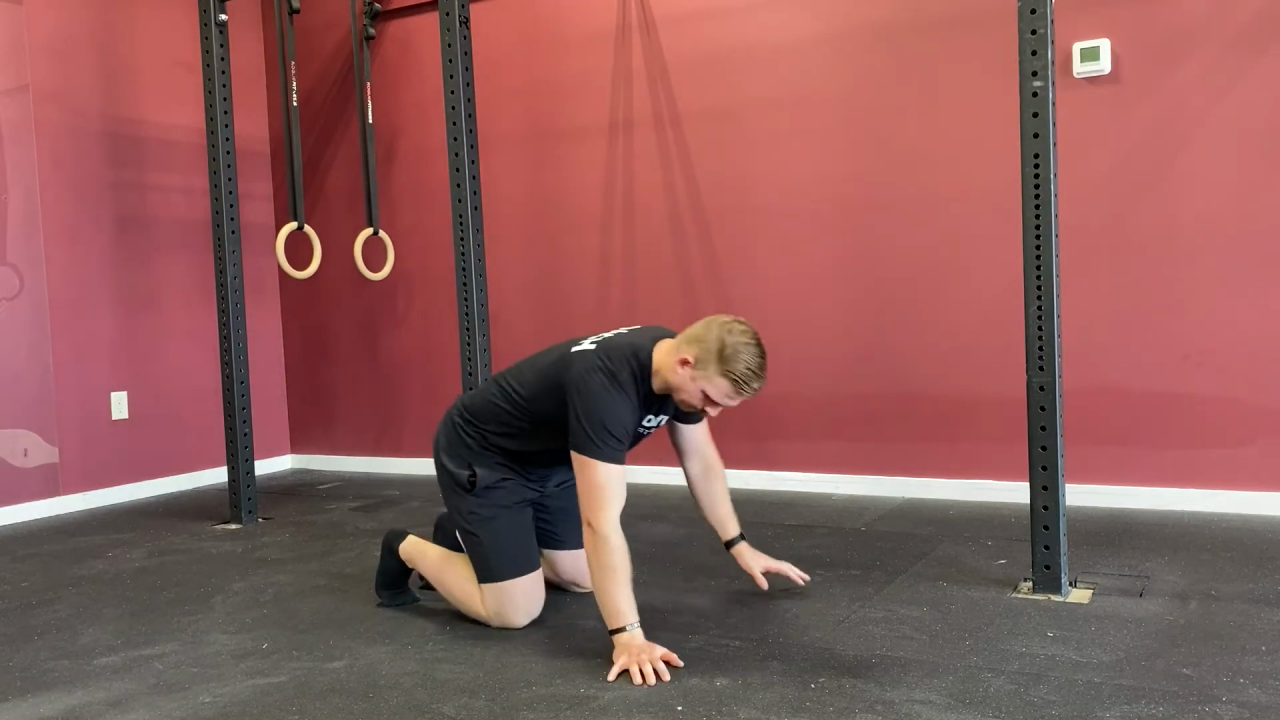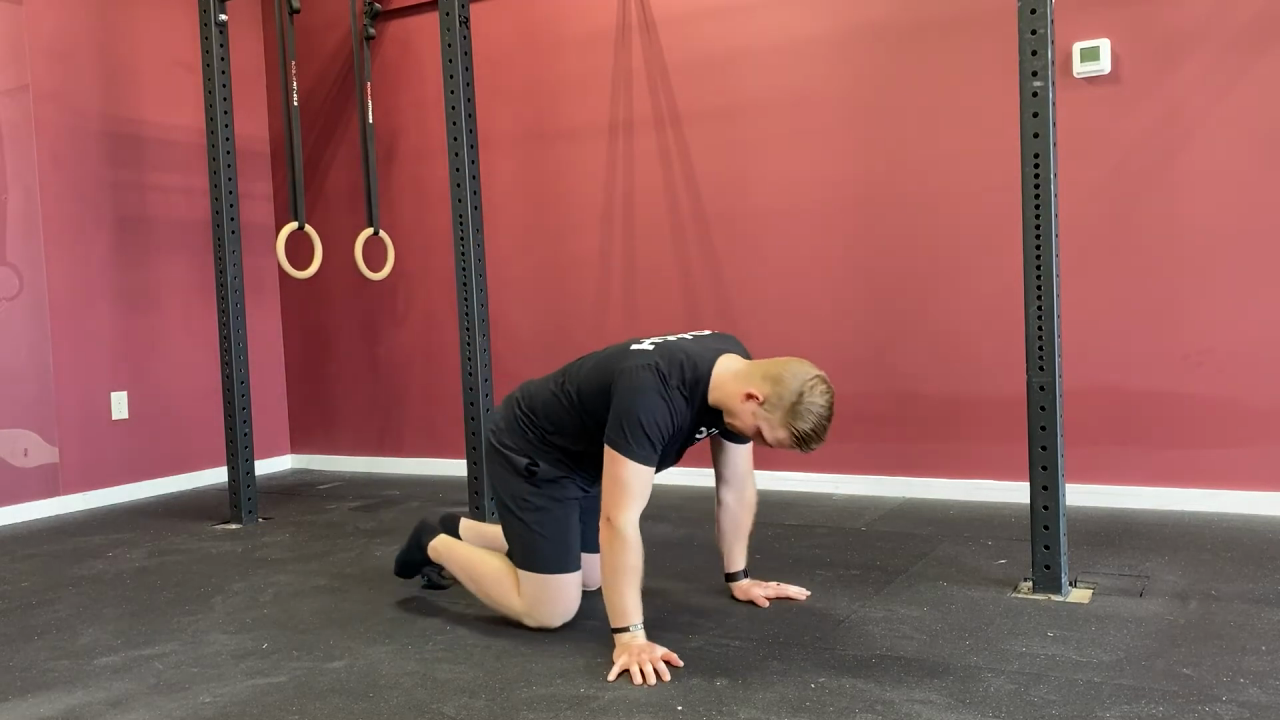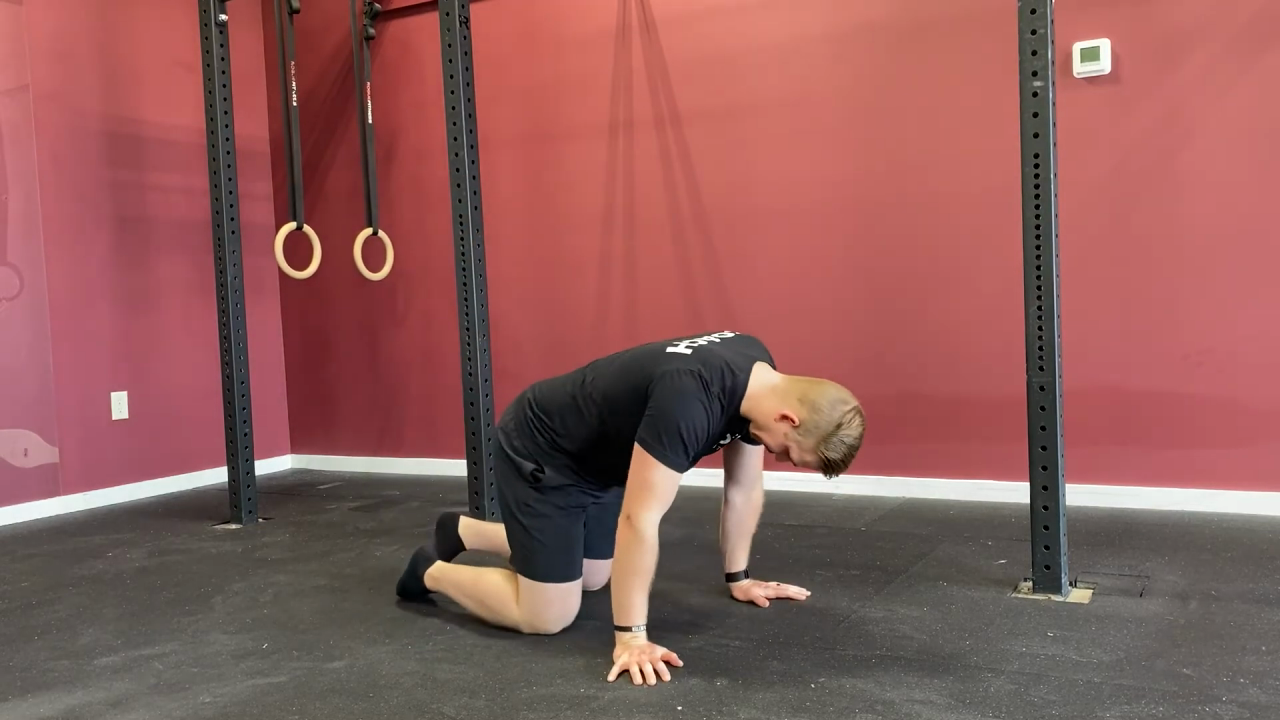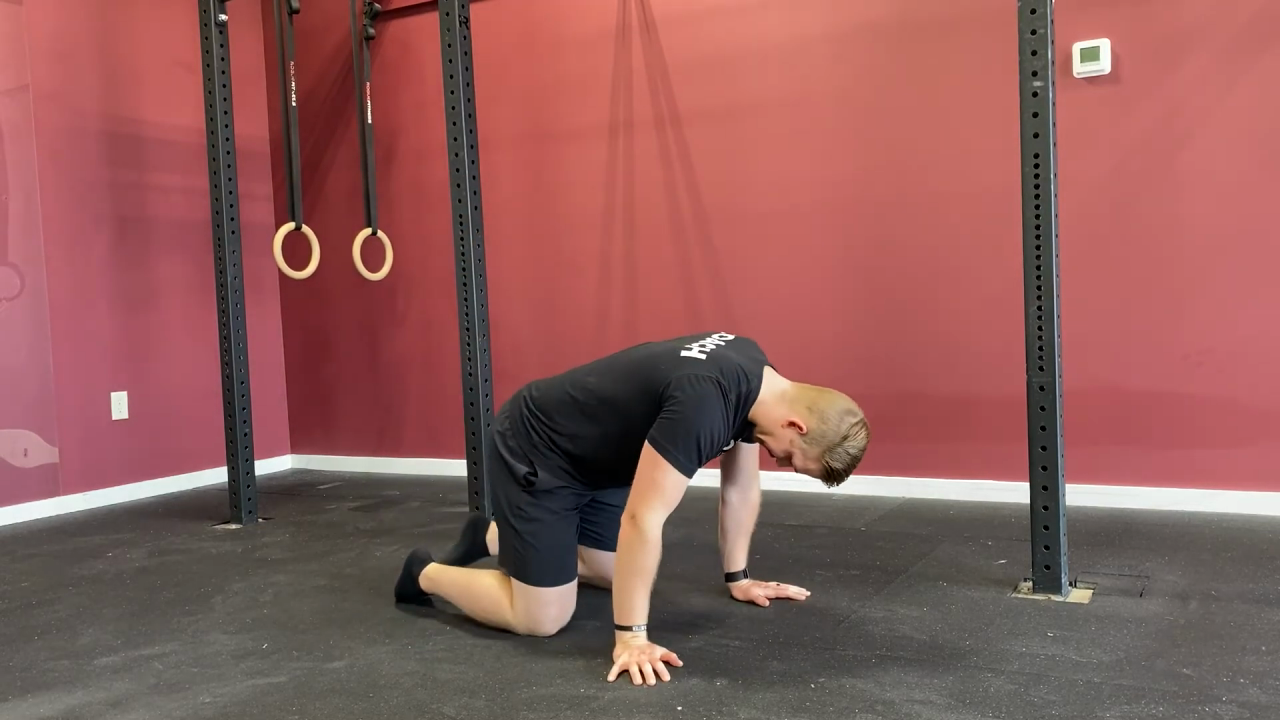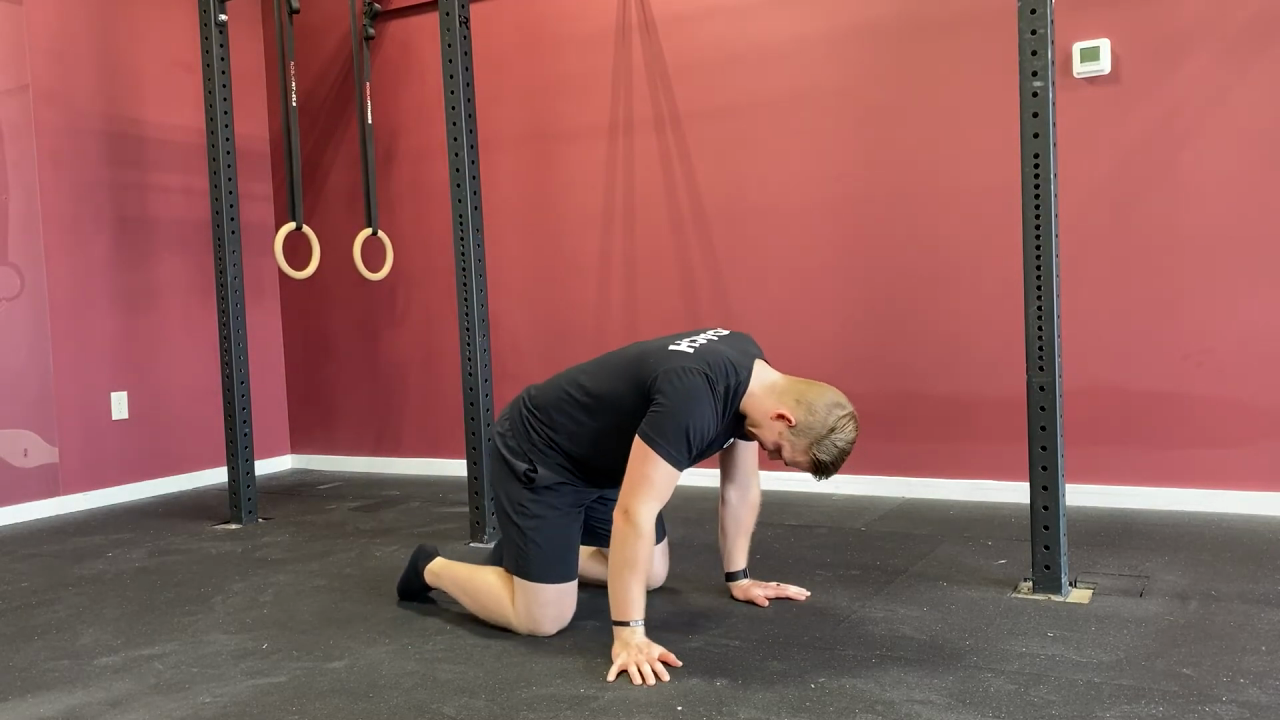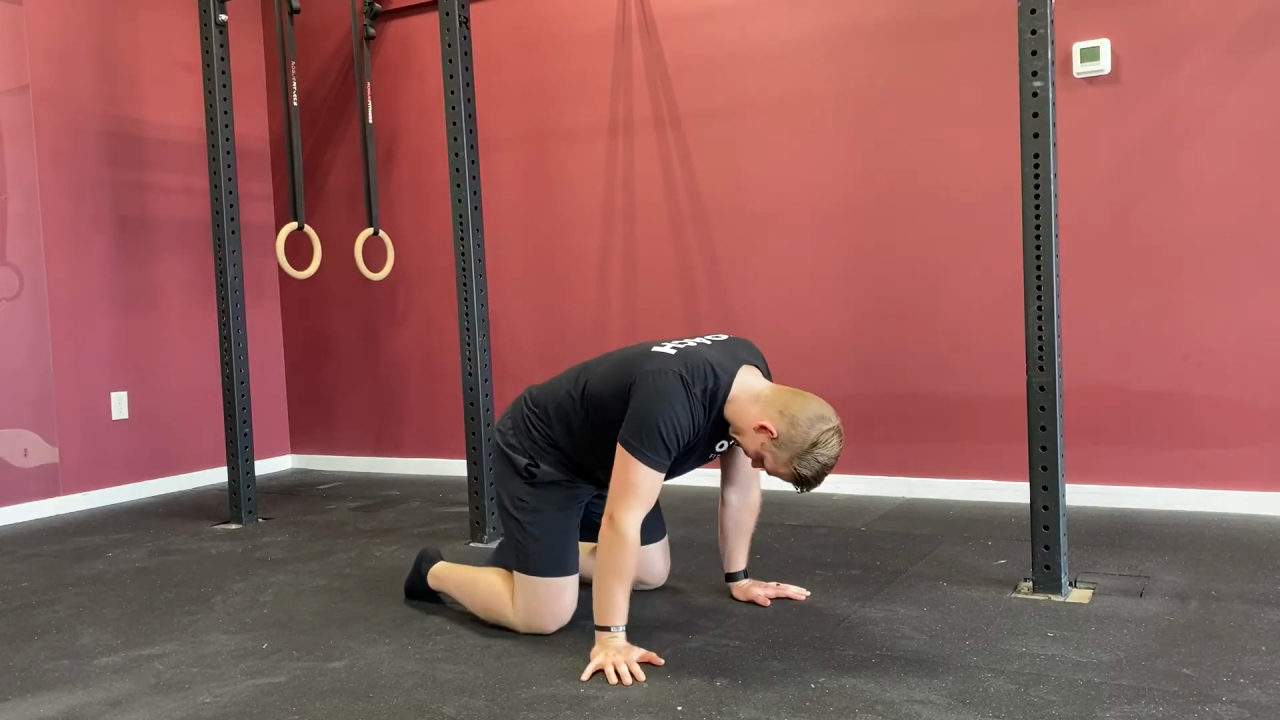
dt=0.4s
person 1, frame 1
left shoulder: (681, 365)
right shoulder: (606, 385)
left elbow: (701, 464)
right elbow: (600, 521)
left wrist: (739, 546)
right wrist: (628, 636)
left hip: (545, 456)
right hip: (480, 455)
left knee: (580, 578)
right knee: (515, 610)
left ankle: (463, 532)
right ankle: (408, 551)
person 1, frame 2
left shoulder: (739, 373)
right shoulder: (653, 392)
left elbow: (736, 489)
right elbow: (619, 519)
left wrist: (738, 577)
right wrist: (629, 637)
left hip: (584, 452)
right hip: (530, 449)
left knee: (587, 576)
right knee: (550, 609)
left ankle: (462, 530)
right ankle: (436, 546)
person 1, frame 3
left shoulder: (759, 379)
right shoulder: (689, 399)
left elbow: (744, 489)
right elbow: (638, 520)
left wrist: (738, 578)
right wrist: (631, 637)
left hip: (595, 454)
right hip: (539, 452)
left knee: (591, 577)
right knee: (549, 616)
left ankle: (461, 531)
right ankle: (431, 573)
person 1, frame 4
left shoulder: (755, 380)
right shoulder: (704, 404)
left elbow: (739, 488)
right elbow: (642, 519)
left wrist: (738, 577)
right wrist: (631, 637)
left hip: (594, 452)
right hip: (534, 451)
left knee: (616, 571)
right knee: (542, 619)
left ankle: (494, 537)
right ankle: (425, 574)
person 1, frame 5
left shoulder: (753, 377)
right shoulder: (693, 398)
left elbow: (740, 486)
right elbow: (634, 513)
left wrist: (738, 577)
right wrist: (629, 633)
left hip: (599, 456)
right hip: (536, 455)
left knee: (651, 575)
right knee: (543, 621)
left ankle: (527, 552)
right ankle: (433, 570)
person 1, frame 6
left shoulder: (754, 383)
right shoulder: (670, 399)
left elbow: (740, 489)
right elbow: (621, 519)
left wrist: (738, 577)
right wrist: (611, 637)
left hip: (599, 457)
right hip: (537, 452)
left knee: (652, 574)
right knee: (545, 617)
left ankle: (529, 552)
right ankle: (436, 573)
